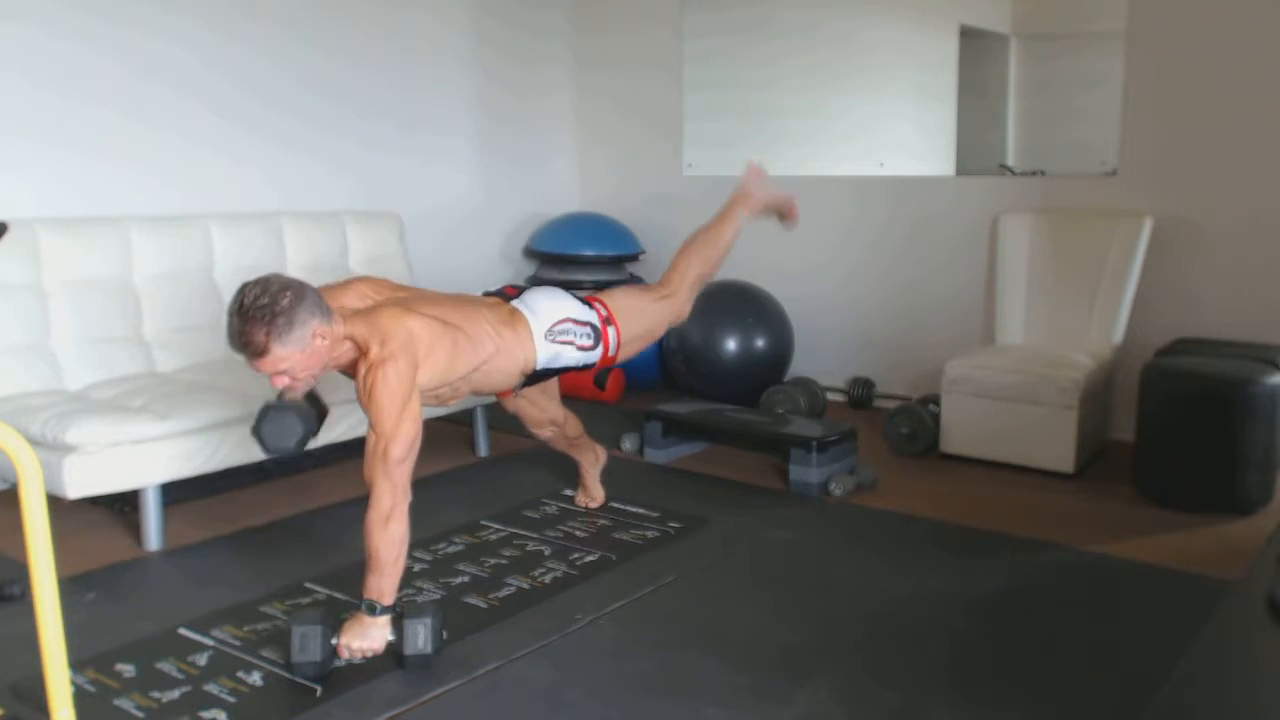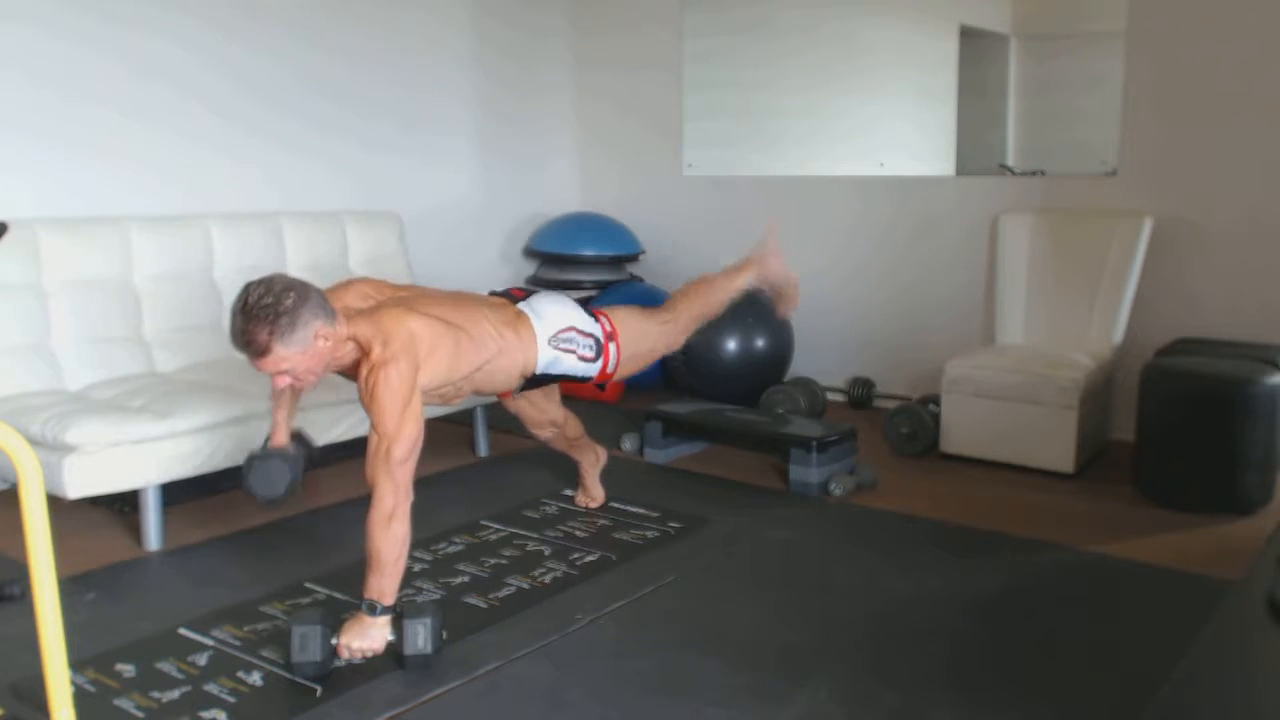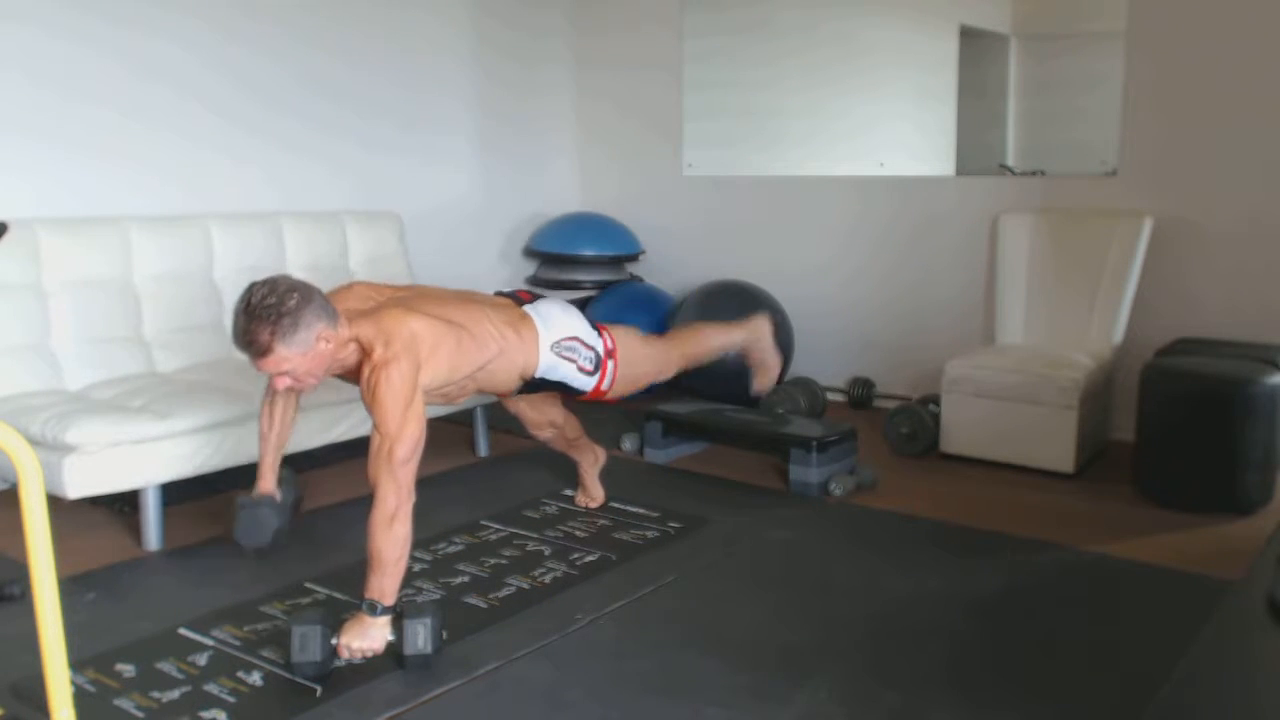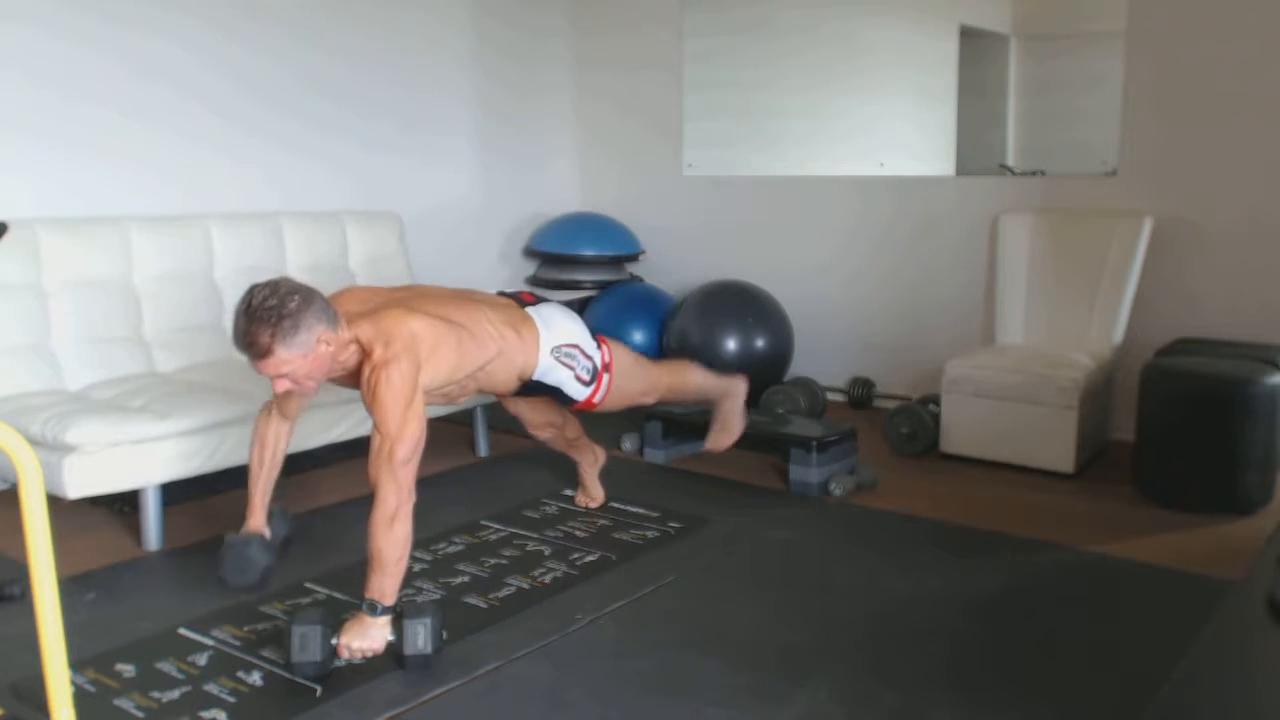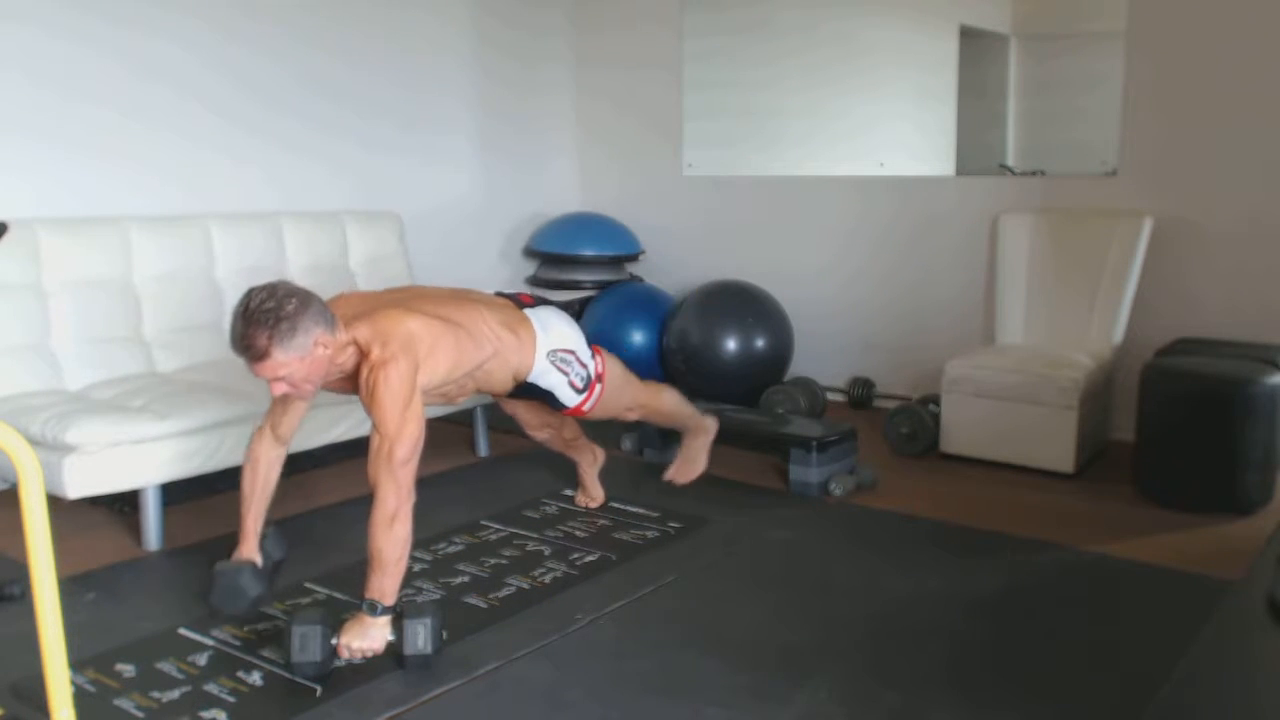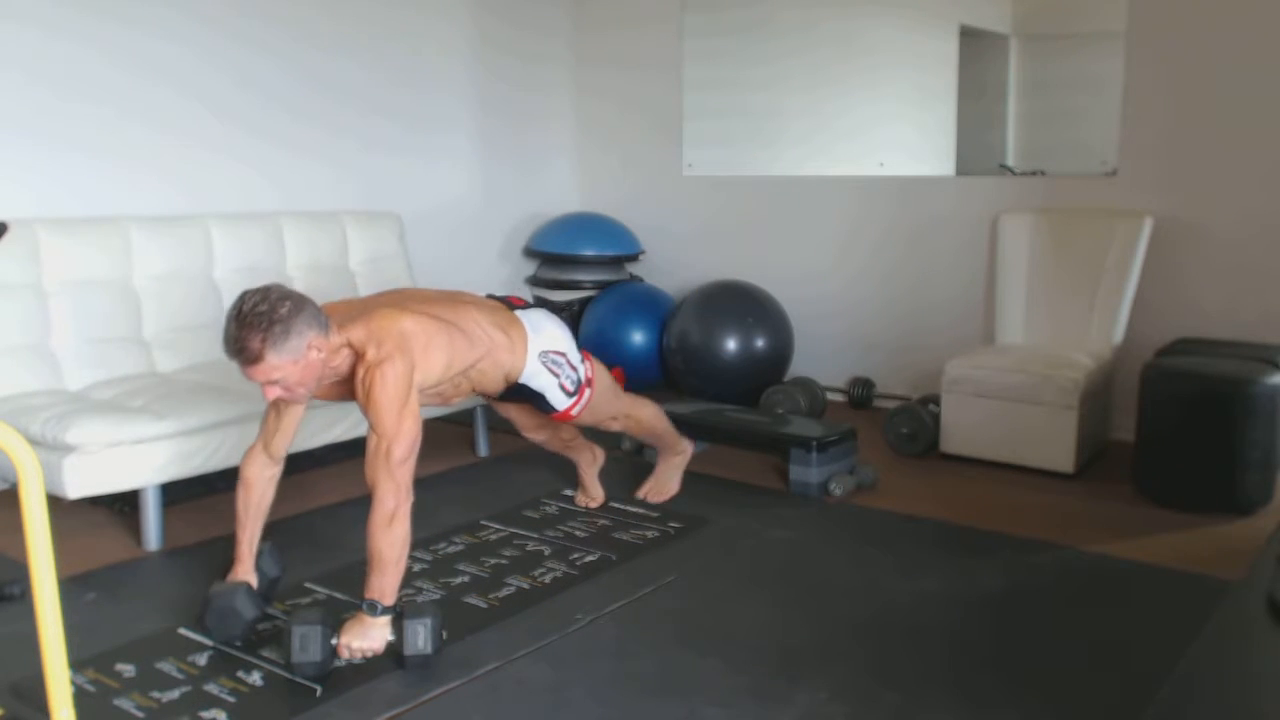
dt=0.1s
person 1, frame 1
left shoulder: (386, 362)
right shoulder: (327, 304)
left elbow: (390, 499)
left wrist: (374, 614)
right wrist: (292, 388)
left hip: (543, 328)
right hip: (504, 317)
left knee: (673, 299)
right knee: (544, 423)
left ankle: (748, 198)
right ankle: (588, 463)
person 1, frame 2
left shoulder: (387, 363)
right shoulder: (330, 305)
left elbow: (392, 498)
left wrist: (375, 613)
right wrist: (281, 428)
left hip: (543, 331)
right hip: (505, 317)
left knee: (670, 326)
right knee: (546, 422)
left ankle: (757, 269)
right ankle: (588, 455)
person 1, frame 3
left shoulder: (387, 361)
right shoulder: (327, 316)
left elbow: (393, 498)
right elbow: (280, 392)
left wrist: (376, 615)
right wrist: (267, 476)
left hip: (546, 338)
right hip: (505, 319)
left knee: (664, 357)
right knee: (545, 426)
left ankle: (749, 335)
right ankle: (588, 459)
person 1, frame 4
left shoulder: (388, 362)
right shoulder: (324, 321)
left elbow: (396, 498)
right elbow: (277, 413)
left wrist: (376, 614)
right wrist: (256, 511)
left hip: (546, 340)
right hip: (501, 323)
left knee: (649, 384)
right knee: (544, 425)
left ankle: (725, 391)
right ankle: (586, 457)
person 1, frame 5
left shoulder: (387, 363)
right shoulder: (313, 338)
left elbow: (393, 498)
right elbow: (270, 438)
left wrist: (376, 615)
right wrist: (248, 544)
left hip: (543, 343)
right hip: (498, 322)
left knee: (630, 402)
right knee: (540, 425)
left ankle: (697, 426)
right ankle: (586, 457)
person 1, frame 6
left shoulder: (382, 363)
right shoulder: (305, 342)
left elbow: (393, 498)
right elbow: (264, 456)
left wrist: (376, 614)
right wrist: (243, 563)
left hip: (531, 345)
right hip: (487, 324)
left knee: (614, 412)
right knee: (534, 427)
left ankle: (673, 448)
right ankle: (585, 457)
